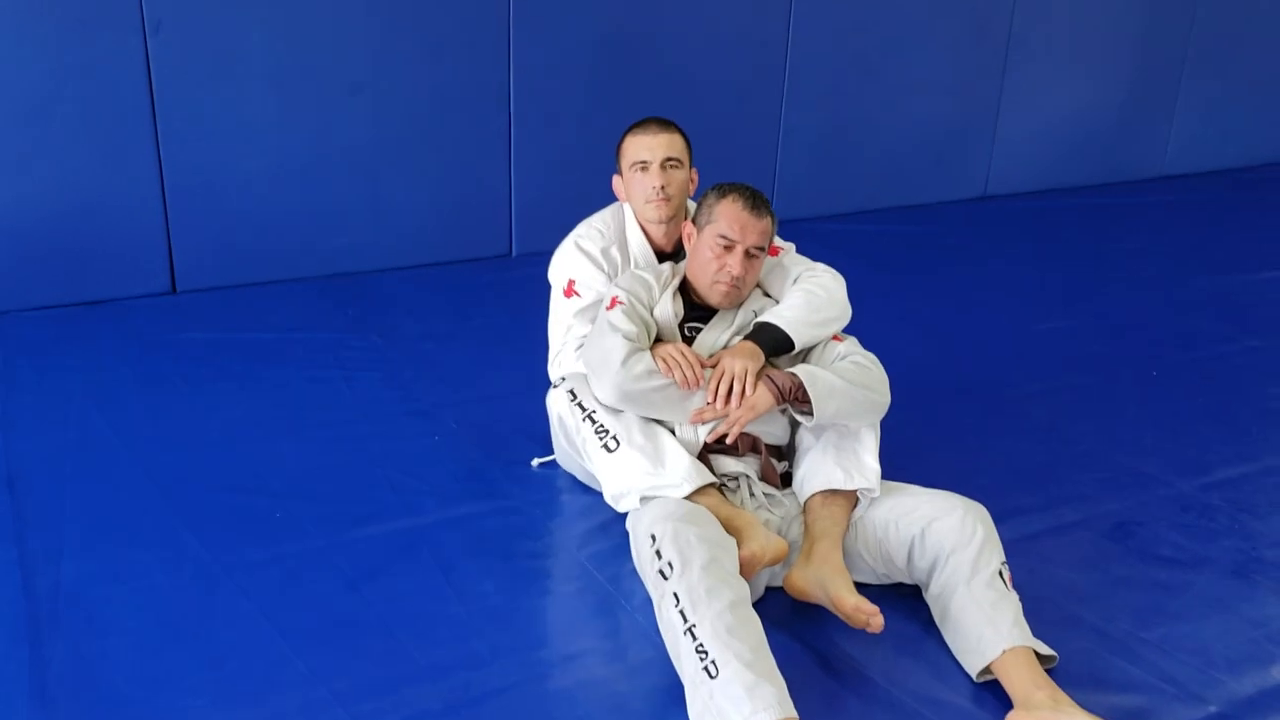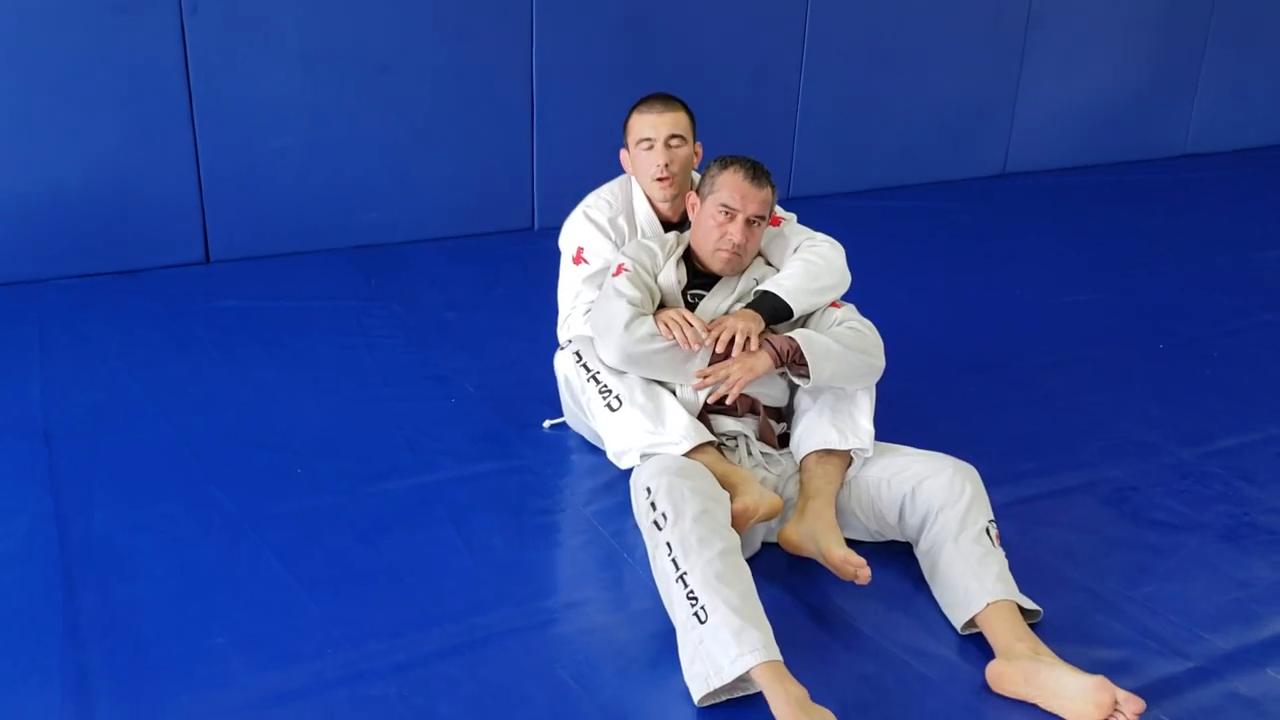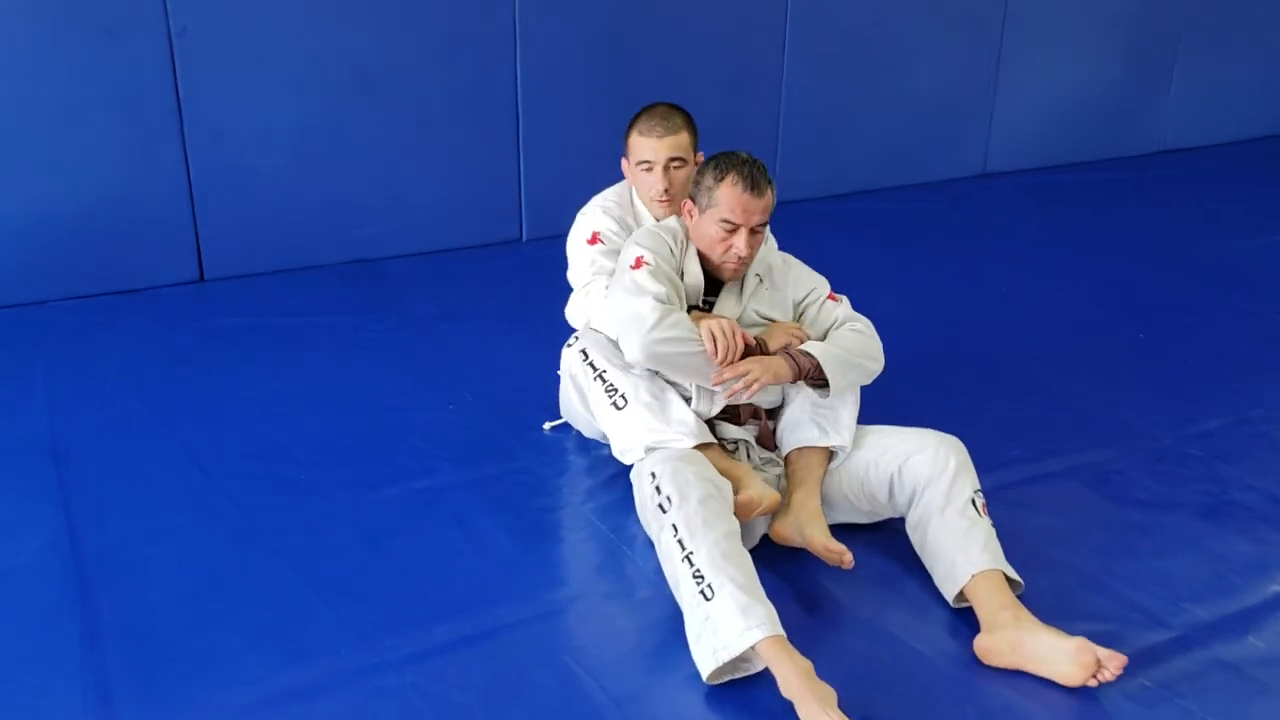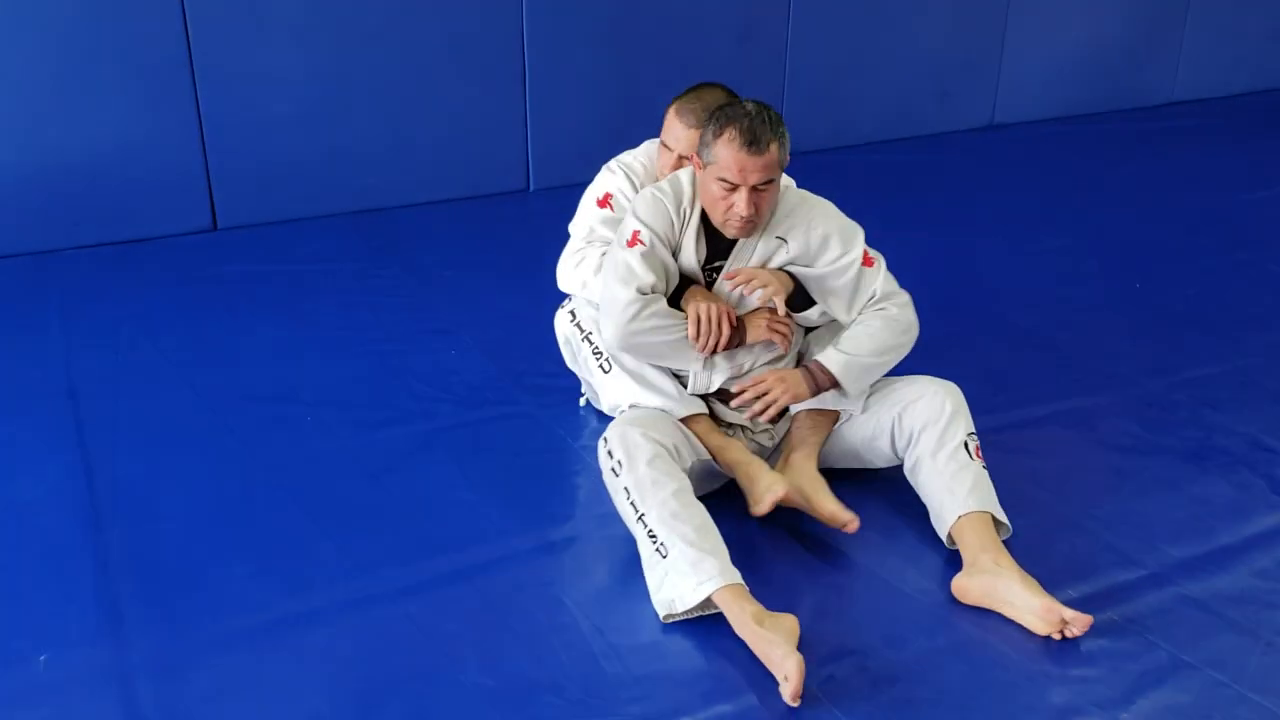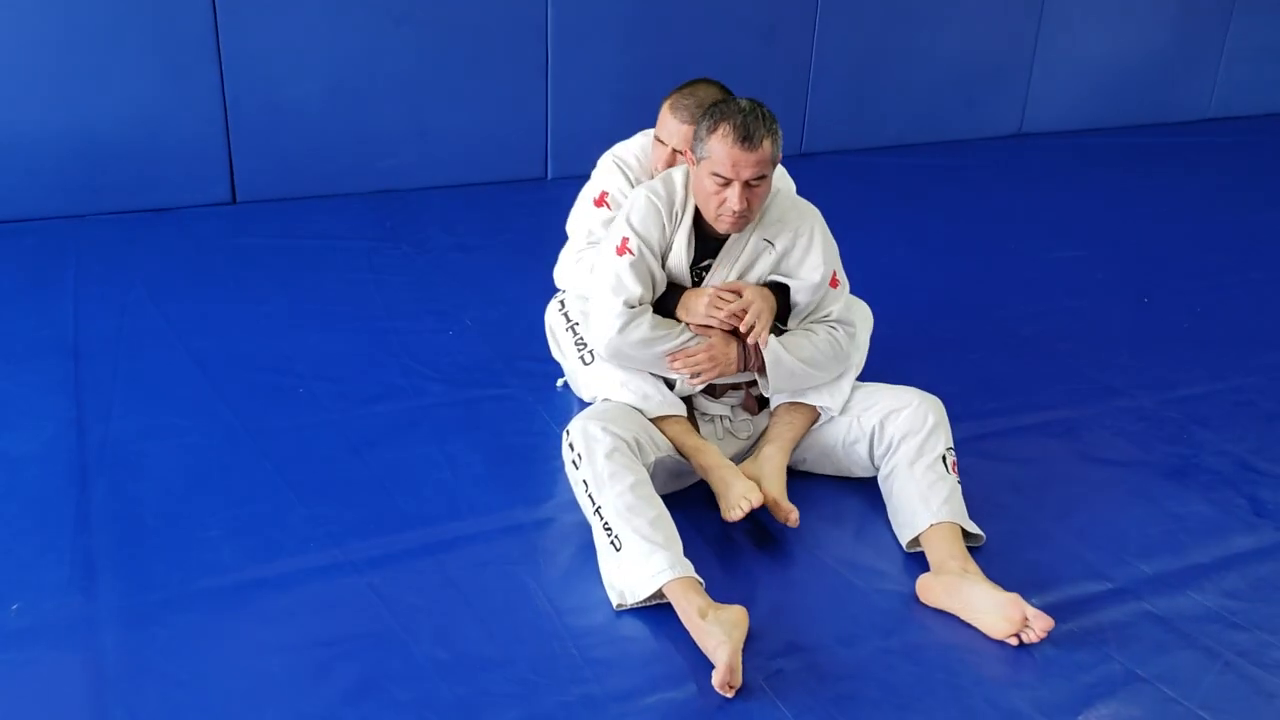
dt=0.7s
person 1, frame 1
left shoulder: (777, 316)
right shoulder: (640, 293)
left elbow: (869, 385)
right elbow: (614, 377)
left wrist: (780, 387)
right wrist: (726, 404)
left hip: (792, 500)
right hip: (690, 502)
left knee: (952, 519)
right knee: (673, 537)
person 1, frame 2
left shoulder: (780, 284)
right shoulder: (646, 261)
left elbow: (865, 350)
right elbow: (618, 338)
left wrist: (777, 350)
right wrist: (727, 358)
left hip: (789, 459)
right hip: (694, 464)
left knee: (945, 480)
right knee: (667, 488)
left ankle: (1022, 655)
person 1, frame 3
left shoulder: (781, 271)
right shoulder: (653, 248)
left elbow: (861, 344)
right elbow: (643, 336)
left wrist: (793, 364)
right wrist: (743, 362)
left hip: (788, 453)
right hip: (697, 460)
left knee: (934, 454)
right knee: (668, 480)
left ankle: (1007, 624)
person 1, frame 4
left shoulder: (812, 220)
right shoulder: (659, 210)
left elbow: (892, 313)
right elbow: (623, 323)
left wrist: (811, 375)
left hip: (795, 406)
left knee: (934, 401)
right knee: (628, 443)
left ankle: (988, 565)
right ankle: (748, 618)
person 1, frame 5
left shoulder: (799, 223)
right shoulder: (651, 210)
left elbow: (836, 337)
right elbow: (614, 330)
left wrist: (745, 356)
right wrist: (707, 344)
left hip: (776, 403)
left knee: (914, 413)
right knee: (591, 438)
left ankle: (952, 572)
right ankle: (697, 610)
person 2, frame 1
right shoulder: (589, 250)
left elbow: (825, 290)
right elbow: (568, 356)
left wrist: (755, 344)
right wrist: (644, 353)
left hip: (718, 409)
right hip: (629, 416)
right knee: (570, 396)
right ankle: (740, 524)
person 2, frame 2
right shoulder: (599, 217)
left elbow: (827, 259)
right elbow: (578, 322)
left wrist: (758, 311)
right wrist: (647, 319)
right hip: (636, 388)
right knee: (578, 358)
left ankle: (815, 513)
right ankle: (737, 482)
person 2, frame 3
right shoulder: (604, 218)
right elbow: (592, 301)
right wrist: (692, 319)
right hip: (633, 387)
right knee: (589, 351)
right ankle: (739, 478)
person 2, frame 4
right shoulder: (628, 175)
right elbow: (578, 265)
left wrist: (788, 280)
right wrist: (681, 292)
right knee: (580, 316)
right ankle: (736, 458)
person 2, frame 5
left shoulder: (766, 176)
right shoulder: (626, 164)
right elbow: (577, 265)
left wrist: (773, 297)
right wrist: (674, 304)
left hip: (734, 339)
right knee: (568, 311)
left ankle: (772, 457)
right ankle: (709, 461)
